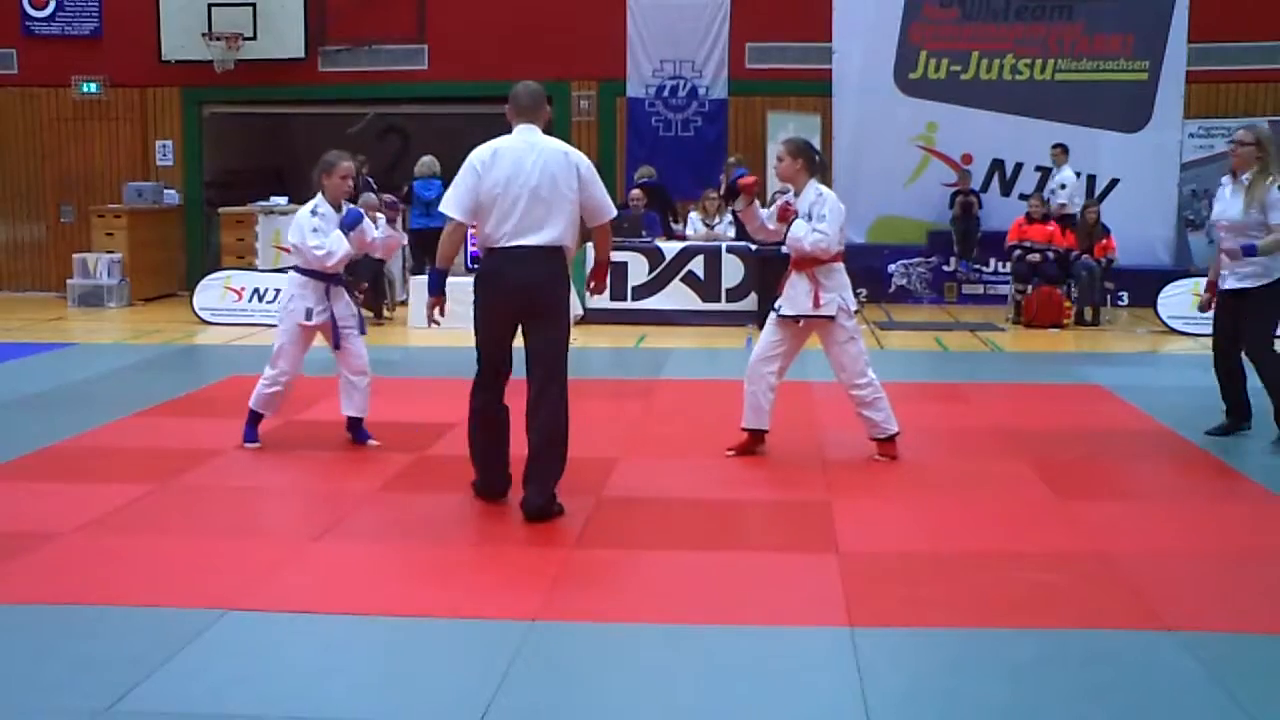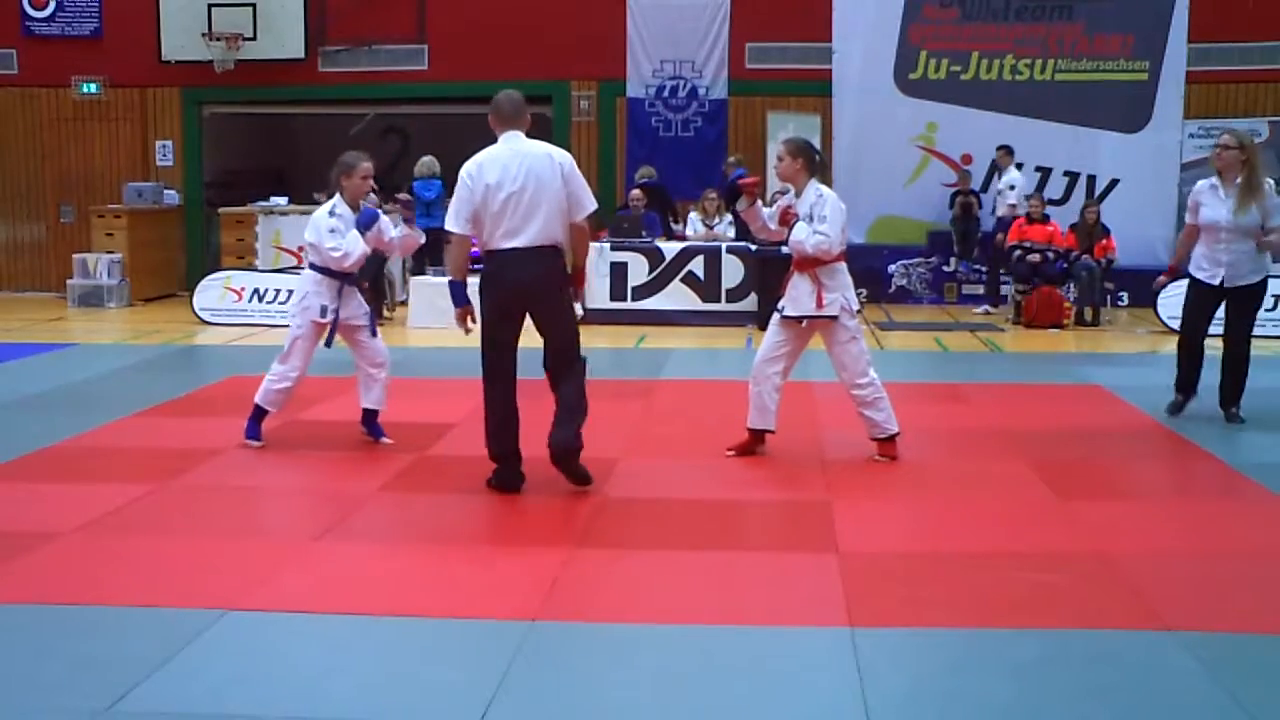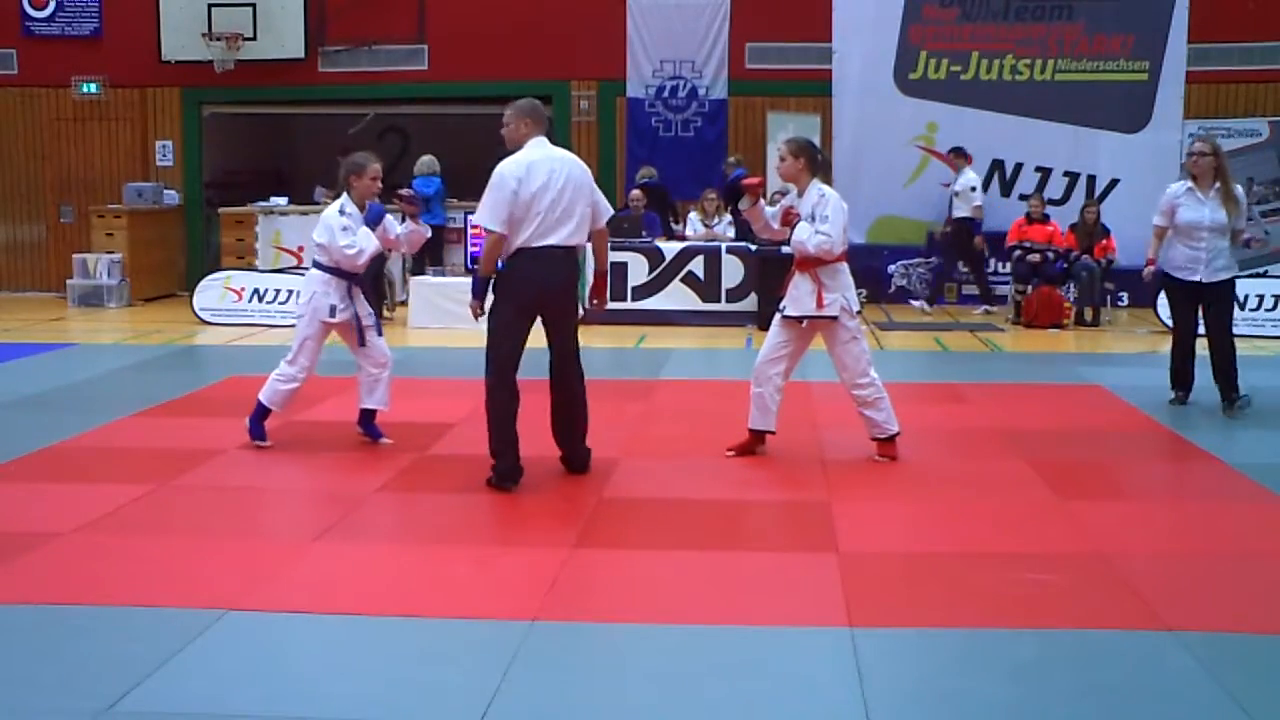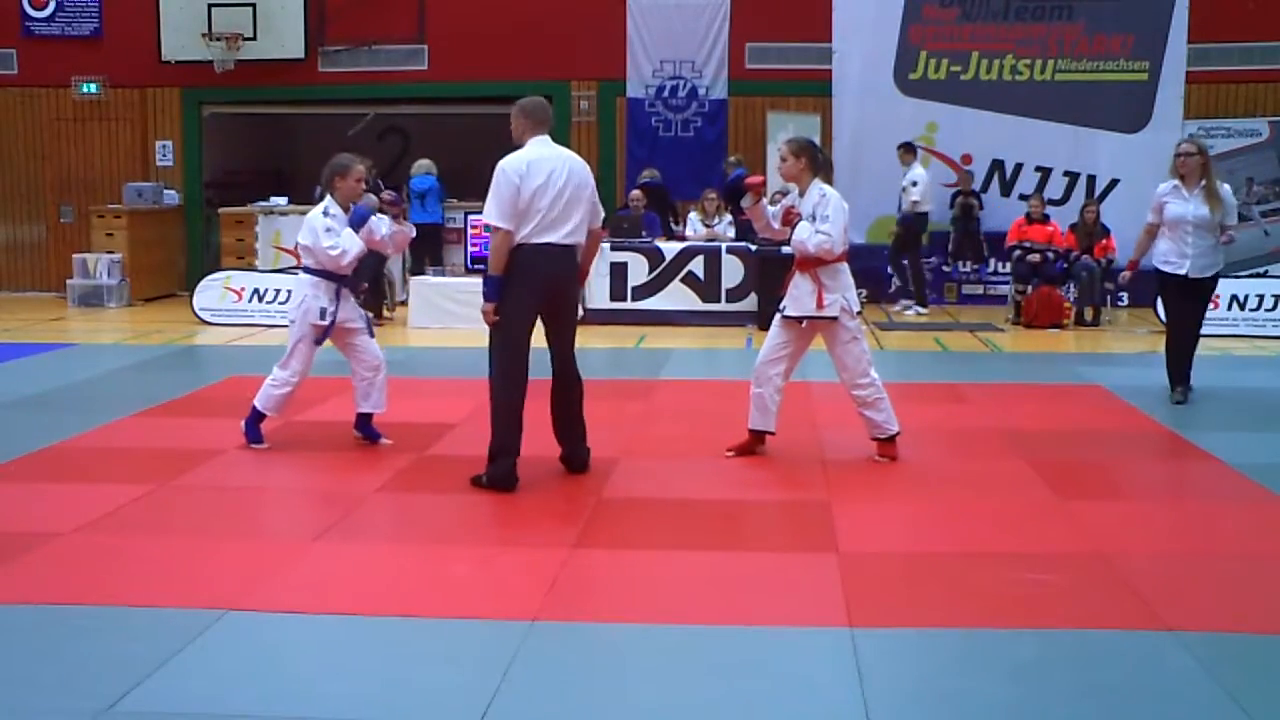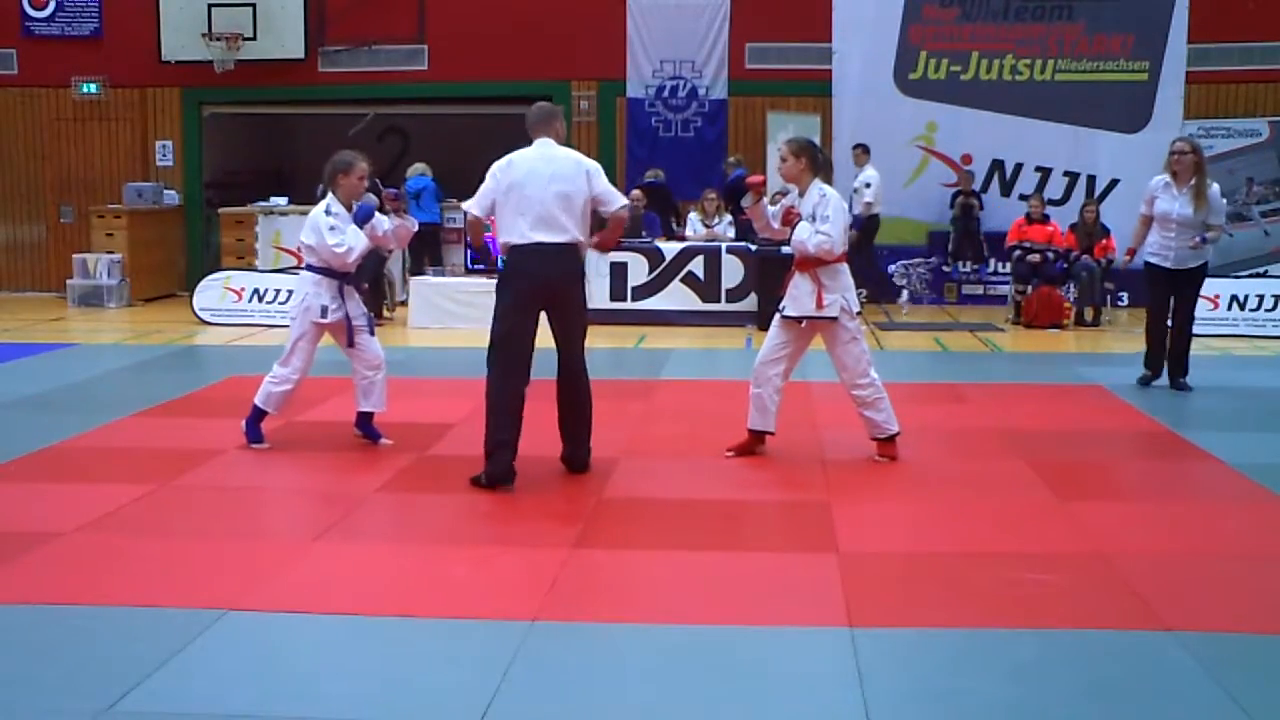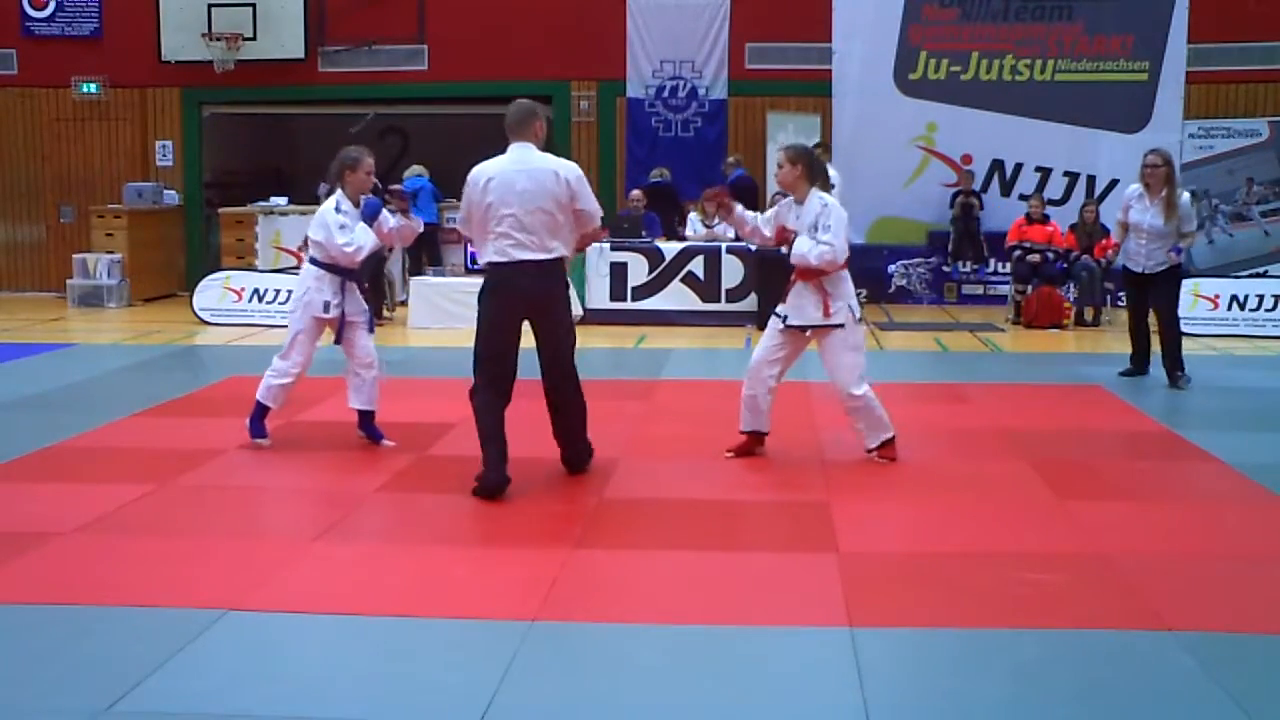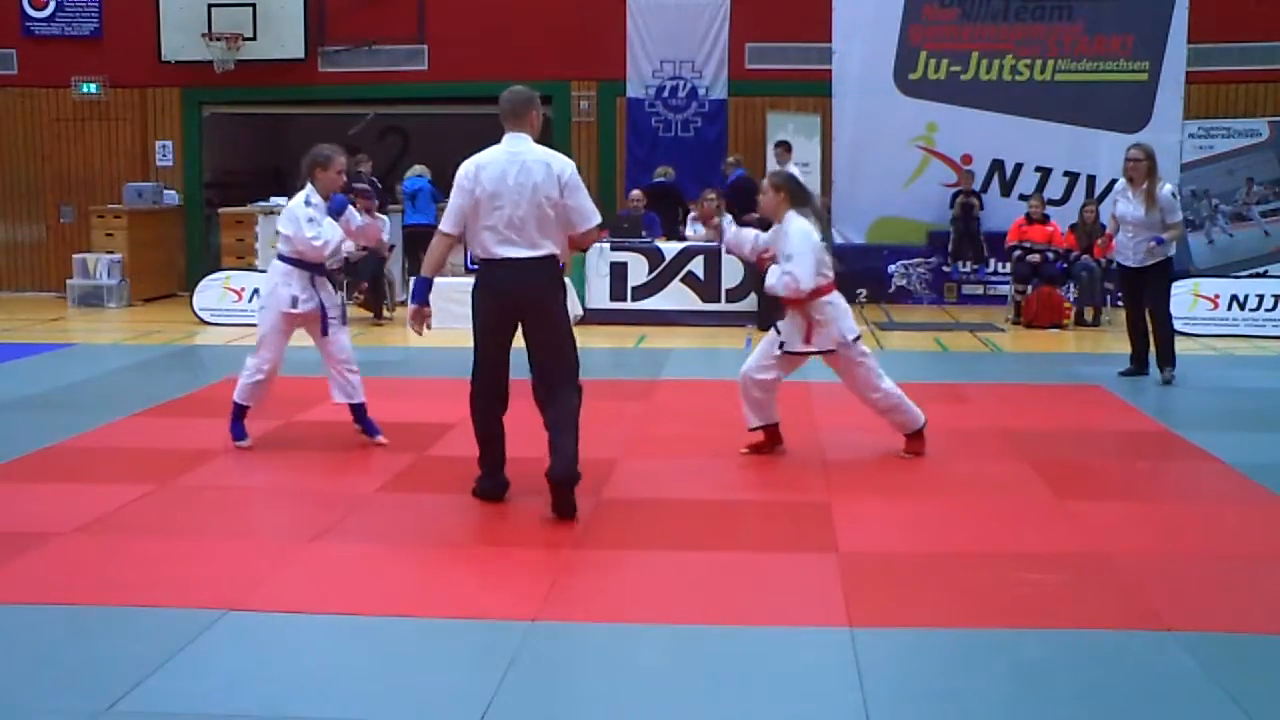
dt=0.4s
person 1, frame 1
left shoulder: (484, 156)
right shoulder: (571, 158)
left elbow: (455, 225)
right elbow: (601, 223)
left wrist: (436, 284)
right wrist: (602, 266)
left hip: (498, 272)
right hip: (548, 272)
left knee: (491, 378)
right knee: (547, 383)
left ankle: (492, 477)
right ankle: (540, 493)
person 1, frame 2
left shoulder: (476, 166)
right shoulder: (557, 158)
left elbow: (460, 238)
right elbow: (581, 224)
left wrist: (459, 293)
right wrist: (578, 271)
left hip: (500, 272)
right hip: (546, 268)
left knee: (499, 372)
right knee: (566, 362)
left ankle: (508, 469)
right ankle: (565, 441)
person 1, frame 3
left shoulder: (511, 167)
right shoulder: (576, 165)
left elbow: (496, 237)
right elbow: (600, 228)
left wrist: (480, 287)
right wrist: (600, 278)
left hip: (524, 270)
right hip: (564, 269)
left knee: (501, 368)
right knee: (566, 362)
left ankle: (506, 464)
right ankle: (575, 453)
person 1, frame 4
left shoulder: (512, 165)
right shoulder: (578, 164)
left elbow: (502, 234)
right elbow: (595, 231)
left wrist: (491, 290)
right wrist: (579, 274)
left hip: (525, 267)
right hip: (563, 266)
left knee: (509, 368)
right knee: (564, 360)
left ankle: (502, 469)
right ankle: (575, 453)
person 1, frame 5
left shoulder: (505, 166)
right shoulder: (582, 165)
left elbow: (474, 221)
right elbow: (618, 213)
left wrist: (486, 245)
right wrist: (606, 240)
left hip: (522, 267)
right hip: (566, 266)
left knee: (506, 367)
right knee: (572, 361)
left ankle: (500, 464)
right ankle: (576, 453)
person 1, frame 6
left shoulder: (481, 175)
right shoulder: (565, 171)
left elbow: (471, 233)
right elbow: (592, 232)
left hip: (502, 282)
right hip: (549, 279)
left knee: (491, 380)
right knee: (560, 369)
left ankle: (494, 472)
right ankle: (575, 453)
person 1, frame 7
left shoulder: (474, 167)
right shoulder: (558, 165)
left elbow: (446, 233)
right elbow: (588, 234)
left wrist: (421, 290)
right wrist: (563, 248)
left hip: (493, 281)
right hip: (541, 280)
left knee: (489, 383)
right knee: (558, 381)
left ankle: (492, 478)
right ankle: (562, 472)
person 2, frame 1
left shoulder: (824, 198)
right shoulder: (790, 201)
left elbow: (824, 244)
right elbow: (762, 231)
left wrist: (793, 223)
right wrist: (746, 201)
left hip: (827, 292)
right hip: (796, 290)
left knee: (855, 372)
right knee: (762, 363)
left ankle: (885, 436)
right ankle: (755, 436)
person 2, frame 2
left shoulder: (825, 198)
right shoulder: (791, 201)
left elbow: (827, 246)
right elbow: (765, 229)
left wrist: (794, 226)
right wrist: (750, 202)
left hip: (829, 291)
right hip: (799, 290)
left knee: (856, 371)
right knee: (766, 364)
left ankle: (886, 436)
right ankle: (756, 436)
person 2, frame 3
left shoulder: (827, 198)
right shoulder: (794, 200)
left elbow: (829, 246)
right elbow: (767, 229)
left wrist: (797, 226)
right wrist: (752, 201)
left hip: (831, 291)
right hip: (801, 290)
left knee: (857, 372)
right knee: (768, 364)
left ankle: (886, 436)
right ankle: (757, 436)
person 2, frame 4
left shoulder: (828, 198)
right shoulder: (795, 200)
left elbow: (830, 246)
right elbow: (768, 228)
left wrist: (797, 226)
right wrist: (755, 200)
left hip: (831, 291)
right hip: (801, 289)
left knee: (857, 371)
right knee: (768, 364)
left ankle: (886, 436)
right ankle: (757, 436)
person 2, frame 5
left shoulder: (829, 198)
right shoulder: (795, 200)
left elbow: (830, 246)
right elbow: (768, 227)
left wrist: (797, 226)
right wrist: (756, 199)
left hip: (831, 292)
right hip: (800, 289)
left knee: (856, 372)
right knee: (767, 364)
left ankle: (886, 436)
right ankle: (756, 436)
person 2, frame 6
left shoulder: (828, 207)
right shoulder: (788, 208)
left elbow: (832, 256)
right elbow: (762, 230)
left wrist: (794, 243)
right wrist: (731, 209)
left hip: (833, 301)
right hip: (798, 298)
left knee: (850, 384)
right knee: (760, 368)
left ankle: (882, 441)
right ankle: (754, 436)
person 2, frame 7
left shoulder: (798, 231)
right shoulder: (783, 229)
left elbow: (797, 284)
right elbow: (757, 247)
left wrist: (767, 270)
left hip: (828, 320)
right hip: (799, 320)
left knee: (871, 386)
right knee: (754, 375)
left ankle: (914, 429)
right ankle: (771, 437)
person 3, frame 1
left shoulder: (352, 215)
right shoulder: (308, 215)
left elbow: (379, 247)
right elbow: (321, 256)
right wrist: (345, 232)
left hip: (335, 294)
right hip: (304, 294)
left knee: (356, 363)
right knee: (282, 365)
left ankle: (356, 426)
right ankle: (252, 423)
person 3, frame 2
left shoulder: (369, 214)
right shoulder: (325, 216)
left elbow: (399, 246)
right elbow: (339, 258)
left wrist: (409, 222)
right wrist: (361, 231)
left hip: (347, 294)
right hip: (318, 292)
left knee: (376, 357)
right knee: (291, 362)
left ankle: (370, 421)
right ankle: (255, 421)
person 3, frame 3
left shoulder: (372, 213)
right shoulder: (335, 215)
left elbow: (405, 244)
right elbow: (352, 257)
left wrist: (412, 217)
right wrist: (370, 227)
left hip: (349, 294)
right hip: (323, 292)
left knee: (377, 357)
right knee: (299, 363)
left ankle: (367, 421)
right ankle: (257, 419)
person 3, frame 4
left shoulder: (356, 214)
right shoulder: (319, 217)
left elbow: (390, 245)
right elbow: (337, 258)
right wrist: (355, 229)
left hip: (341, 297)
right hip: (314, 296)
left knee: (371, 360)
right knee: (292, 368)
left ankle: (364, 425)
right ankle: (253, 423)
person 3, frame 5
left shoulder: (360, 211)
right shoulder: (322, 215)
left elbow: (394, 239)
right elbow: (341, 255)
right wrist: (359, 226)
left hip: (344, 294)
right hip: (316, 294)
left knee: (372, 358)
right knee: (293, 365)
left ankle: (364, 423)
right ankle: (253, 422)
person 3, frame 6
left shoulder: (366, 207)
right shoulder: (331, 211)
left elbow: (400, 237)
right elbow: (349, 252)
left wrist: (404, 211)
right wrist: (367, 223)
left hip: (346, 289)
right hip: (317, 288)
left knee: (365, 359)
right knee: (293, 358)
left ankle: (367, 424)
right ankle: (257, 420)
person 3, frame 7
left shoulder: (337, 205)
right shoulder: (299, 206)
left elbow: (366, 236)
right elbow: (317, 248)
right wrist: (332, 219)
left hip: (318, 285)
right hip: (287, 284)
left knee: (341, 353)
right knee: (265, 357)
left ankle: (362, 419)
right ankle: (237, 419)
person 4, frame 1
right shoulder: (1223, 190)
left wrist: (1248, 249)
right wrist: (1210, 288)
right hip: (1229, 284)
right knee: (1224, 351)
right ankle: (1237, 415)
person 4, frame 2
right shoulder: (1202, 190)
right elbow: (1189, 234)
right wrist: (1171, 270)
left hip: (1249, 280)
right hip: (1205, 276)
left knee: (1238, 342)
right knee: (1190, 335)
left ankle: (1231, 404)
right ankle: (1182, 392)
person 4, frame 3
left shoulder: (1233, 195)
right shoulder: (1175, 193)
left elbow: (1236, 234)
right elbow: (1158, 235)
left wrist: (1249, 242)
right wrist: (1150, 263)
left hip: (1220, 276)
right hip: (1179, 276)
left knee: (1221, 334)
right knee: (1183, 334)
left ankle: (1231, 394)
right ankle: (1181, 389)
person 4, frame 4
left shoulder: (1221, 192)
right shoulder: (1165, 191)
left elbow: (1230, 230)
right elbow: (1149, 231)
left wrist: (1228, 237)
right wrist: (1132, 265)
left hip: (1206, 271)
right hip: (1169, 268)
left knee: (1192, 327)
right knee: (1177, 326)
left ankle: (1182, 378)
right ankle: (1178, 385)
person 4, frame 5
left shoulder: (1210, 191)
right shoulder: (1157, 184)
left elbow: (1216, 231)
right elbow: (1144, 222)
left wrist: (1203, 240)
right wrist: (1131, 251)
left hip: (1192, 265)
right hip: (1157, 261)
left knee: (1183, 319)
right knee: (1156, 315)
left ankle: (1178, 374)
right ankle: (1152, 368)
person 4, frame 6
left shoulder: (1181, 200)
right shoulder: (1132, 193)
left elbow: (1189, 236)
right elbow: (1122, 225)
left wrist: (1178, 249)
right wrist: (1116, 245)
left hip: (1166, 269)
right hip: (1132, 266)
left knee: (1168, 317)
right knee: (1136, 316)
left ankle: (1175, 372)
right ankle: (1139, 363)
person 4, frame 7
left shoulder: (1164, 192)
right shoulder: (1121, 188)
left elbow: (1176, 229)
left wrist: (1159, 241)
right wrist: (1109, 235)
left hip: (1156, 262)
right hip: (1126, 261)
left knee: (1159, 312)
right knee: (1133, 312)
left ankle: (1167, 366)
right ankle: (1139, 362)
